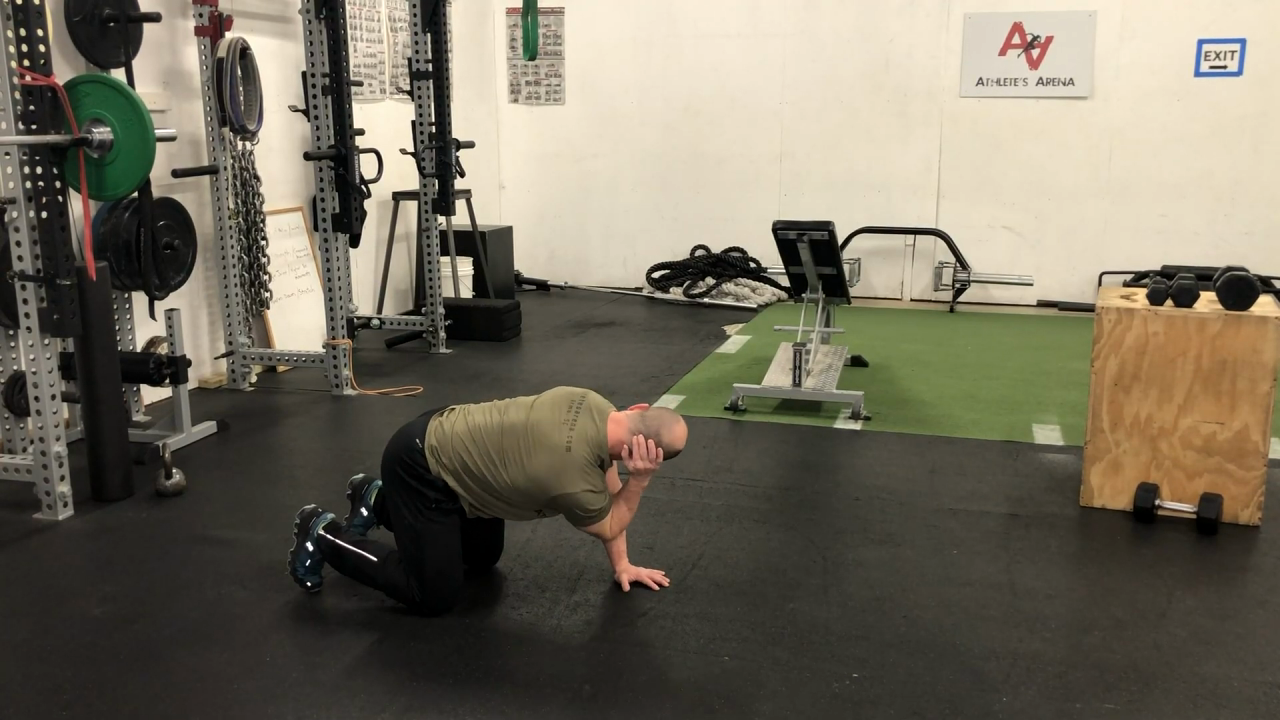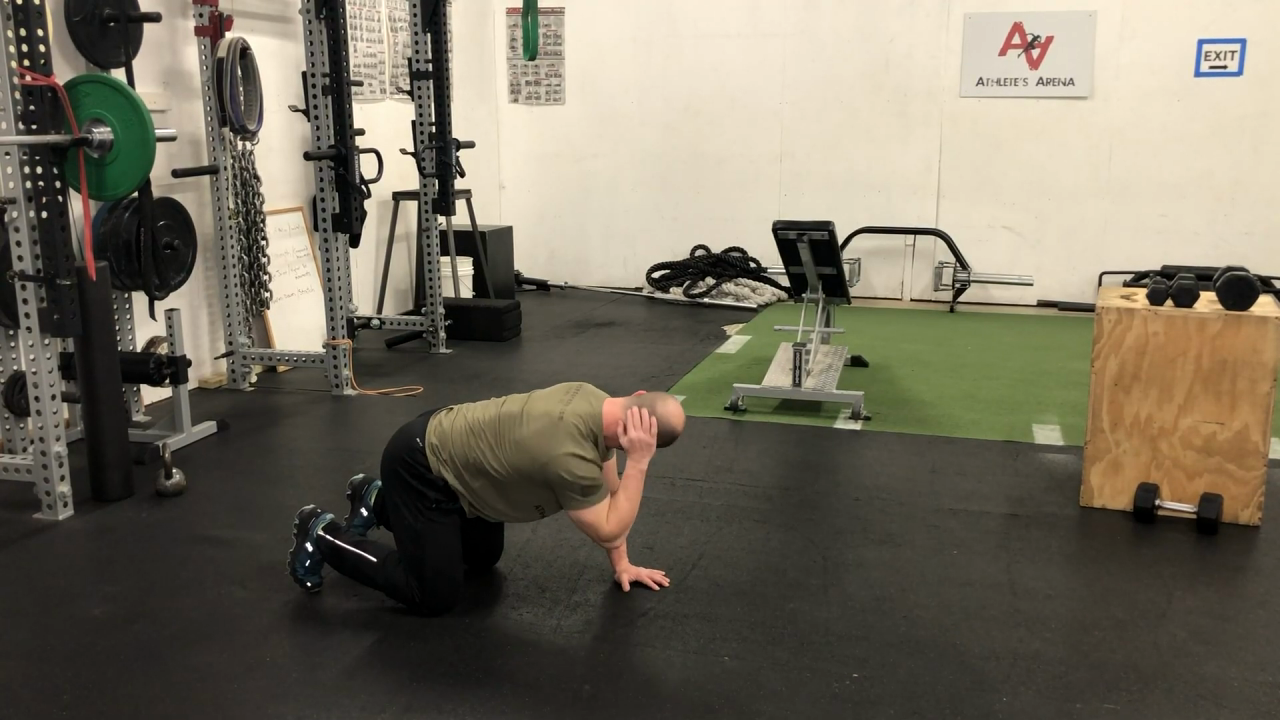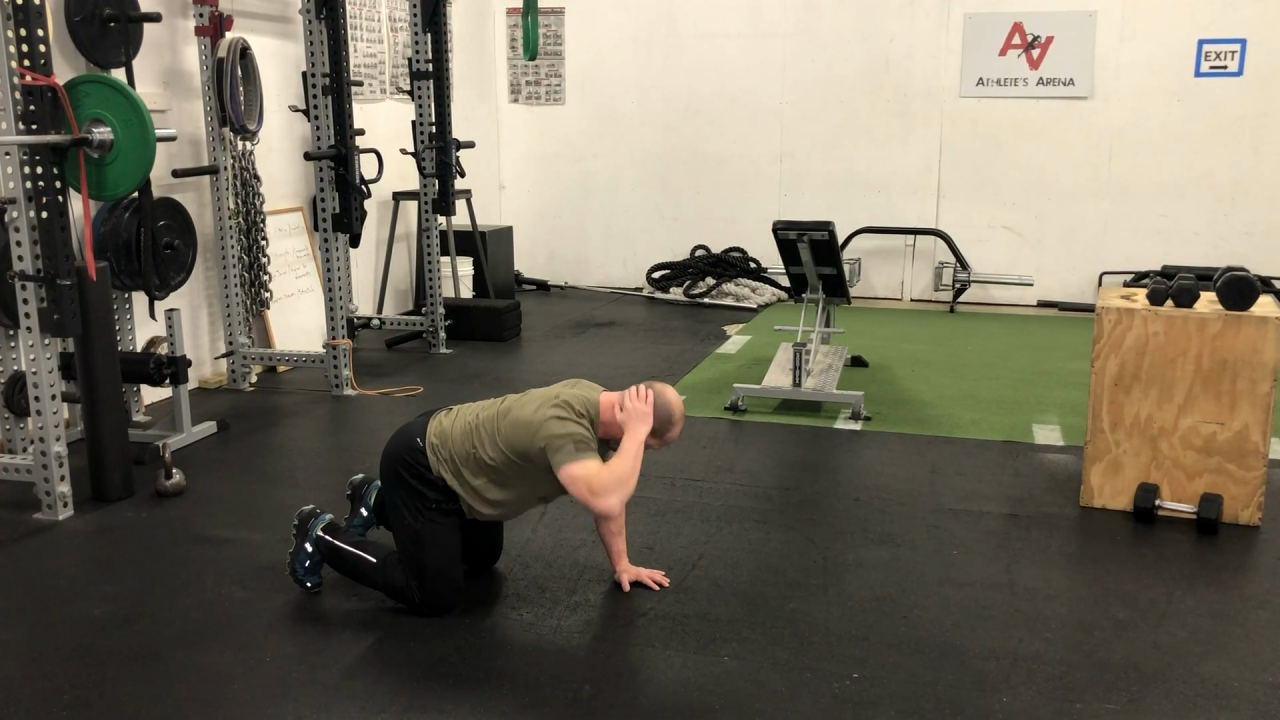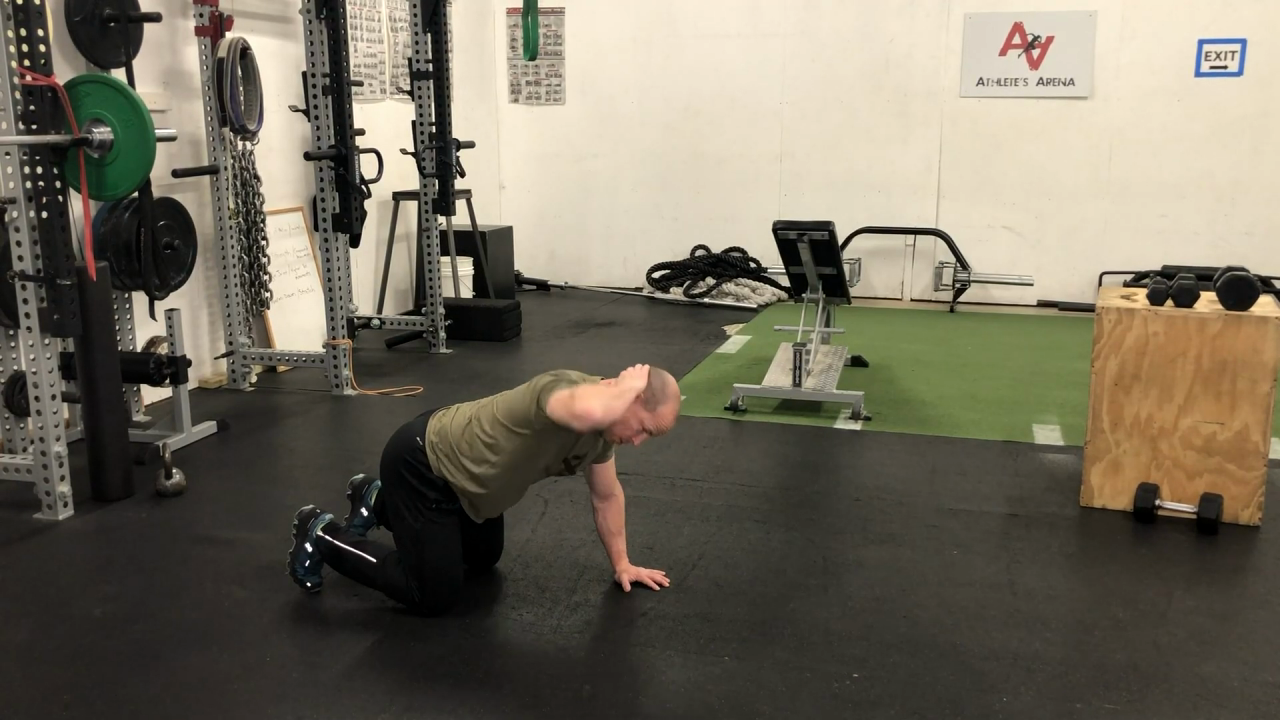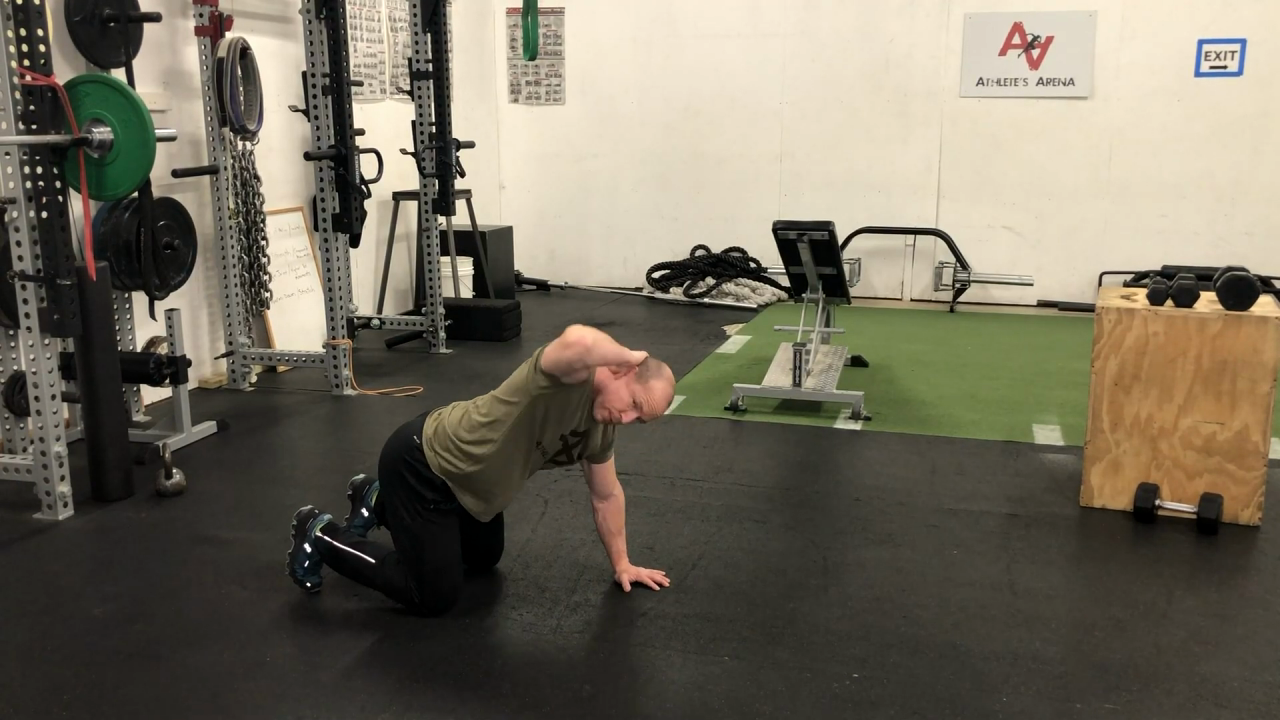
dt=0.3s
person 1, frame 1
left shoulder: (596, 408)
right shoulder: (573, 475)
left elbow: (610, 490)
right elbow: (608, 528)
left wrist: (621, 564)
right wrist: (641, 480)
left hip: (447, 439)
right hip: (420, 465)
left knee: (484, 557)
right knee: (434, 595)
left ankle: (377, 500)
right ankle: (325, 536)
person 1, frame 2
left shoulder: (595, 401)
right shoulder: (570, 451)
left elbow: (610, 490)
right elbow: (609, 532)
left wrist: (622, 565)
right wrist: (640, 461)
left hip: (449, 444)
right hip: (420, 464)
left knee: (483, 558)
right knee: (434, 595)
left ankle: (378, 500)
right ankle: (324, 537)
person 1, frame 3
left shoulder: (596, 404)
right shoulder: (565, 421)
left elbow: (608, 493)
right elbow: (606, 503)
left wrist: (621, 563)
right wrist: (635, 431)
left hip: (454, 455)
right hip: (419, 463)
left knee: (483, 558)
right knee: (435, 596)
left ankle: (377, 501)
right ankle: (323, 536)
person 1, frame 4
left shoulder: (602, 412)
right shoulder: (566, 388)
left elbow: (606, 495)
right elbow: (588, 412)
left wrist: (622, 564)
right wrist: (629, 387)
left hip: (457, 460)
right hip: (420, 463)
left knee: (483, 558)
right knee: (434, 596)
left ankle: (378, 500)
right ankle: (324, 538)
person 1, frame 5
left shoulder: (600, 427)
right shoulder: (566, 379)
left elbow: (606, 496)
right elbow: (577, 341)
left wrist: (622, 564)
right wrist: (628, 357)
left hip: (463, 475)
right hip: (419, 463)
left knee: (484, 558)
right knee: (434, 596)
left ankle: (377, 502)
right ankle: (323, 536)
